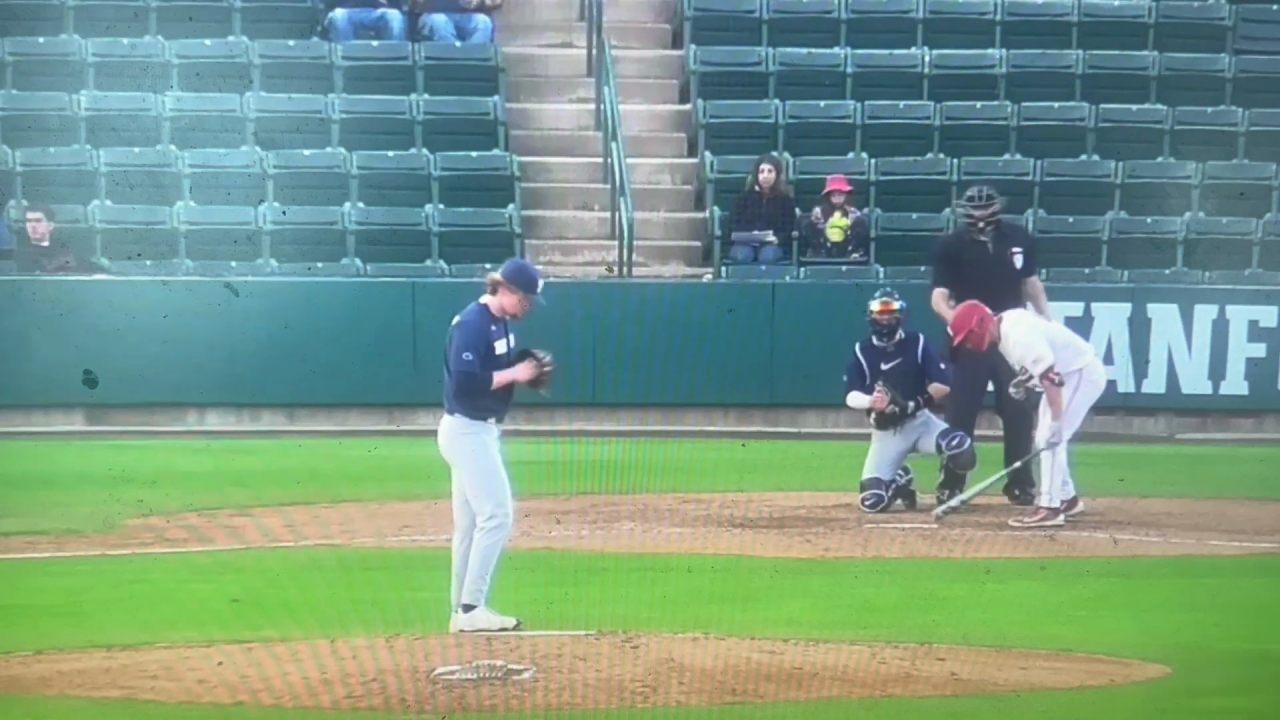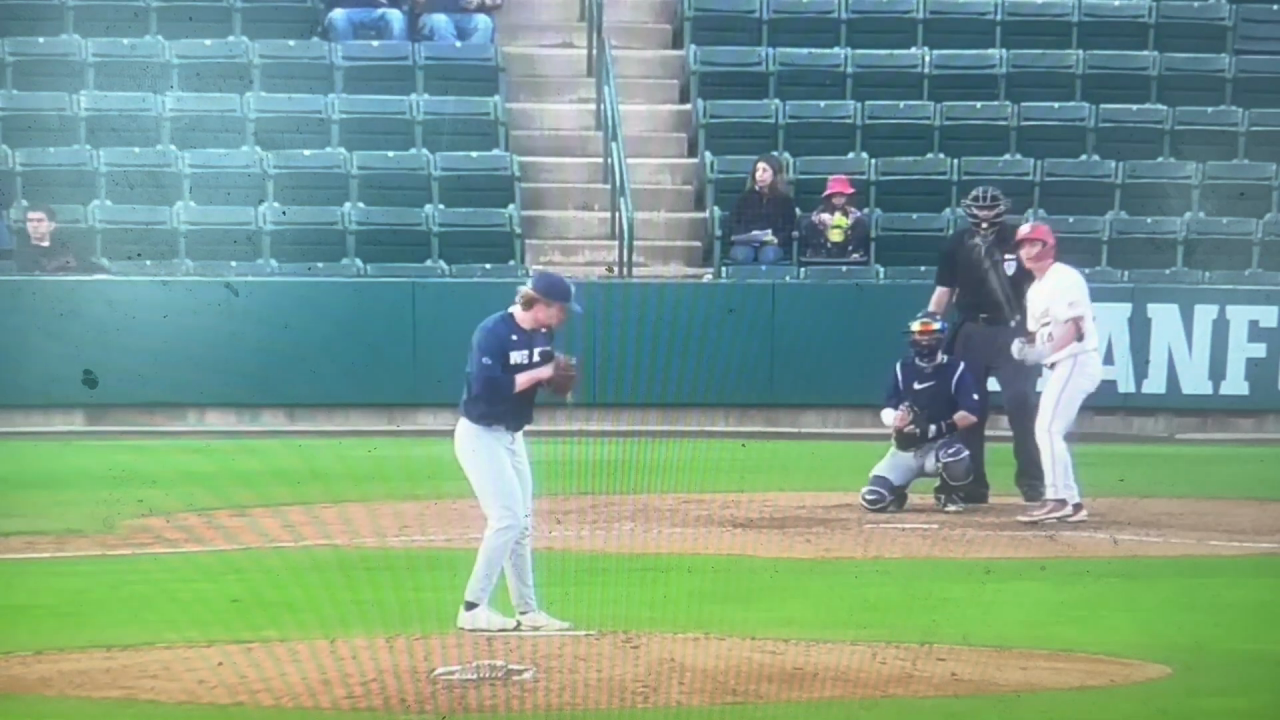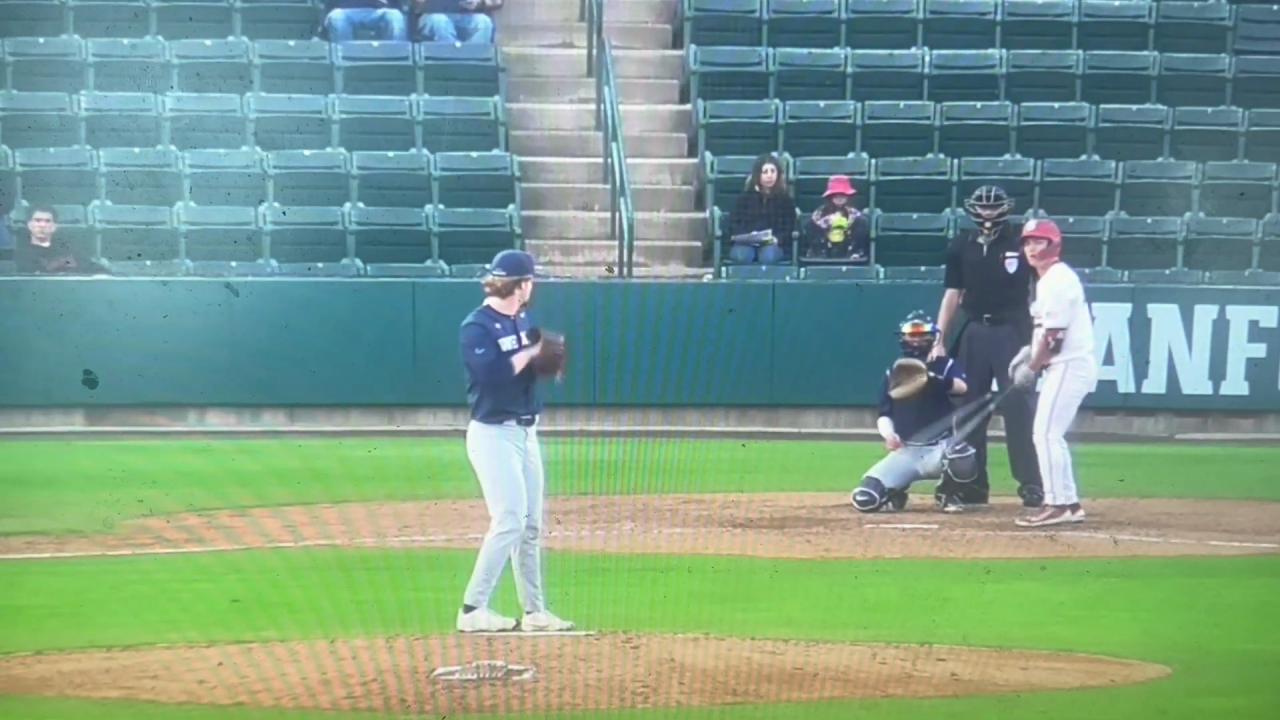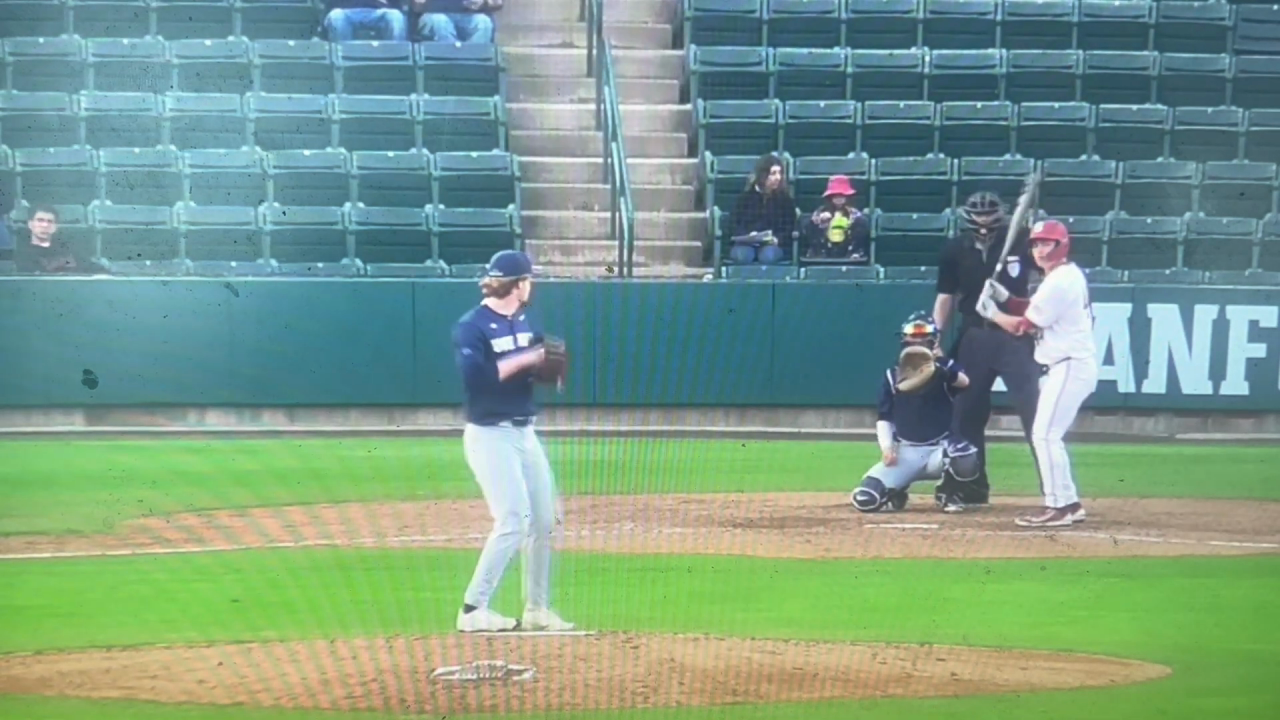
dt=1s
person 1, frame 1
left shoulder: (499, 321)
right shoulder: (472, 324)
right elbow: (467, 383)
left wrist: (522, 370)
right wrist: (514, 374)
left hip: (476, 431)
right hip: (468, 431)
left knee: (471, 522)
right knee: (496, 516)
left ankle: (464, 608)
right ankle: (471, 610)
person 1, frame 2
left shoulder: (543, 333)
right shoulder: (492, 332)
left elbow: (542, 376)
right elbow: (488, 387)
left wrist: (557, 377)
right wrist: (538, 374)
left hip: (512, 436)
right hip: (481, 436)
left knee: (520, 525)
right knee: (506, 519)
left ankle: (527, 611)
right ankle: (473, 608)
person 1, frame 3
left shoulder: (522, 319)
right shoulder: (476, 326)
left elbow: (531, 366)
right elbow: (492, 374)
right wrist: (531, 351)
left hip: (525, 432)
right hip: (493, 434)
left knee: (532, 524)
right knee: (509, 521)
left ankle: (534, 611)
right ankle: (472, 609)
person 1, frame 4
left shoulder: (523, 320)
right shoulder: (471, 325)
right elbow: (475, 377)
left wrist: (546, 365)
right wrist: (525, 359)
left hip: (524, 433)
right hip: (491, 436)
left knee: (544, 521)
right knee: (513, 523)
left ankle: (537, 609)
right ankle: (473, 610)
person 2, frame 1
left shoulder: (1018, 238)
right shoulder: (953, 245)
left elbow: (1031, 282)
right elbow: (938, 296)
left wrist: (1047, 322)
right wrist: (954, 317)
left knee: (1019, 410)
right knee: (960, 410)
left ankle: (1020, 484)
right ankle: (952, 485)
person 2, frame 2
right shoulder: (956, 244)
right elbow: (942, 293)
left hip: (1009, 330)
right hip: (969, 333)
left knee: (1020, 400)
left ankle: (1032, 478)
right ankle: (973, 484)
person 2, frame 3
left shoulder: (1022, 241)
right shoulder: (961, 246)
right elbow: (953, 294)
right wrist: (939, 339)
left hip: (1012, 332)
right hip: (974, 332)
left knee: (1019, 408)
left ankle: (1031, 485)
right ankle: (970, 485)
person 2, frame 4
left shoulder: (1020, 242)
right shoulder: (956, 249)
right elbow: (946, 296)
left hip: (1014, 337)
right hip: (974, 337)
left knee: (1032, 406)
right knee: (967, 412)
right ankle: (969, 486)
person 3, frame 1
left shoulder: (1019, 334)
right shoulder: (1007, 322)
left elbow: (1051, 378)
left wrist: (1056, 423)
right wrist: (1025, 380)
left hip: (1083, 374)
right hip: (1071, 372)
left knee: (1052, 438)
right knee: (1048, 438)
left ankle: (1049, 507)
right ankle: (1067, 499)
person 3, frame 2
left shoulder: (1065, 278)
right shoulder: (1035, 289)
left elbow: (1076, 327)
left wrist: (1046, 351)
right wrist: (1026, 344)
left hip: (1077, 362)
right hip: (1063, 365)
left knee: (1047, 429)
right knee: (1051, 431)
left ankle: (1057, 499)
right ankle: (1072, 503)
person 3, frame 3
left shoulder: (1057, 281)
right shoulder: (1051, 279)
left elbow: (1054, 338)
left wrist: (1030, 369)
right wrist: (1030, 351)
left hip: (1070, 366)
right hip: (1067, 366)
left knee: (1046, 433)
right knee: (1052, 435)
left ankle: (1056, 504)
right ankle: (1069, 503)
person 3, frame 4
left shoulder: (1059, 282)
right shoulder: (1068, 275)
left elbow: (1024, 326)
right elbow: (1038, 310)
left wrist: (991, 313)
right wrist: (1005, 297)
left hip: (1071, 368)
right hip: (1069, 367)
left knee: (1045, 435)
right knee: (1049, 436)
left ankle: (1058, 507)
right ankle: (1069, 503)
person 4, frame 1
left shoulder: (917, 343)
right shoulder: (862, 351)
left elbow: (942, 385)
right elbow: (851, 397)
left wrist: (911, 406)
right wrist: (871, 401)
left hip: (919, 421)
right hip: (886, 431)
left knee: (960, 449)
right knee: (872, 501)
right ankle: (899, 482)
person 4, frame 2
left shoulder: (956, 369)
right shoulder: (902, 368)
left elbow: (970, 414)
right elbow: (887, 410)
left wrist: (933, 430)
right wrist: (895, 420)
left hip: (939, 445)
right hip: (905, 449)
left knee: (957, 463)
right knee: (873, 499)
left ankle: (948, 495)
right ankle: (897, 490)
person 4, frame 3
left shoulder: (946, 366)
right shoulder: (894, 373)
left elbow: (961, 387)
right elbow: (884, 414)
left wrist: (935, 380)
right wrist: (889, 434)
left hip: (938, 447)
right hip: (905, 452)
left knee: (964, 461)
right knee: (865, 500)
right ankle: (896, 491)
person 4, frame 4
left shoulder: (945, 367)
right shoulder: (893, 374)
left elbow: (964, 382)
right elbow: (884, 418)
left wrist: (941, 371)
right wrist: (886, 446)
left hip: (939, 448)
right hip: (905, 452)
left knee: (965, 460)
right knee: (865, 500)
right ankle: (896, 493)
